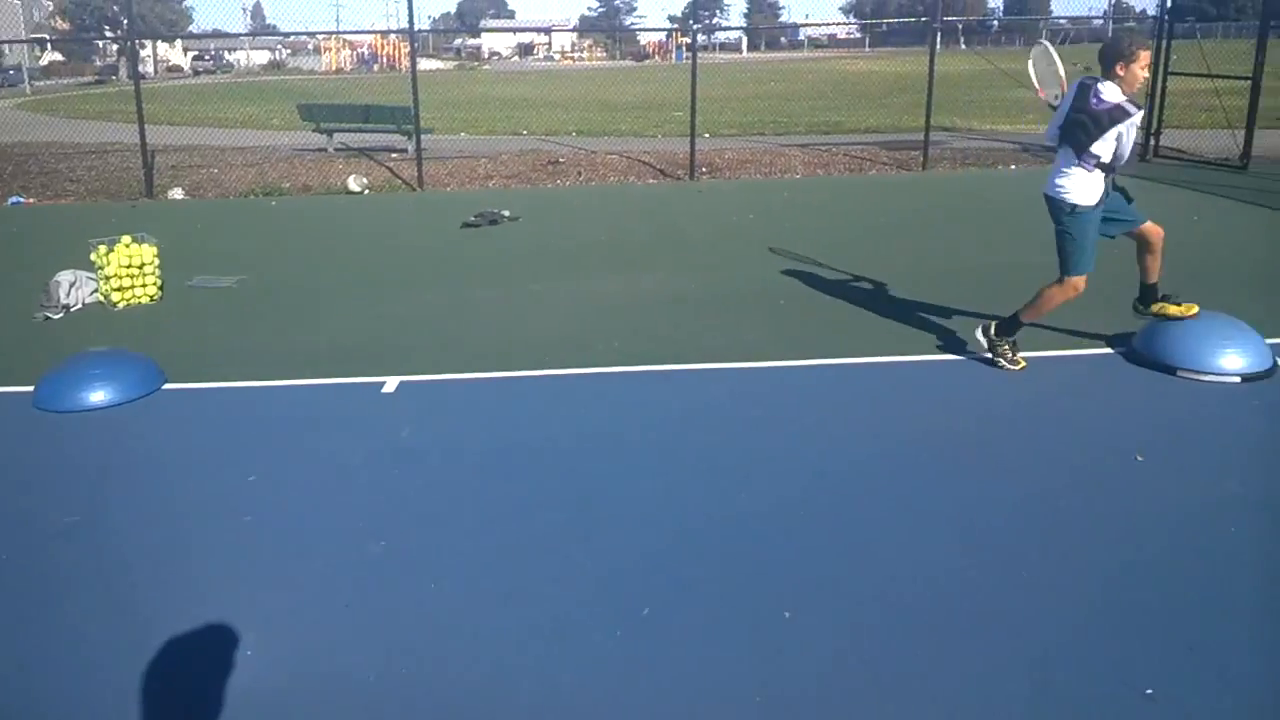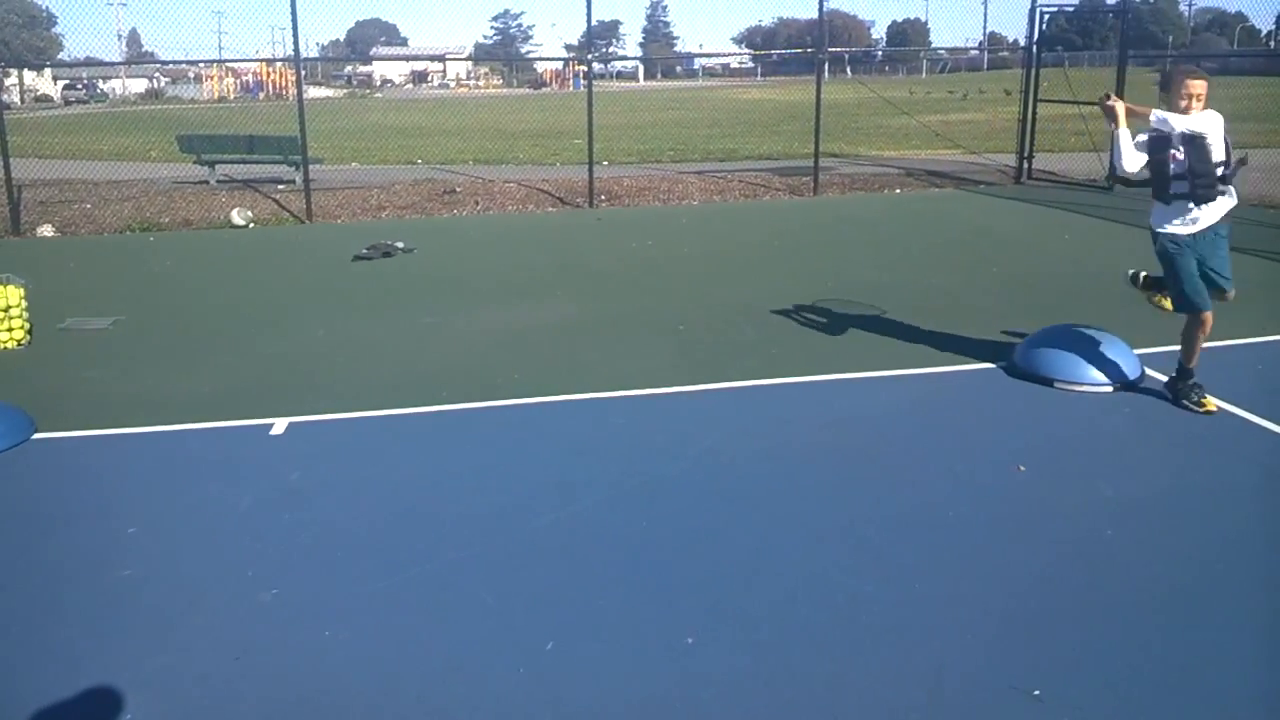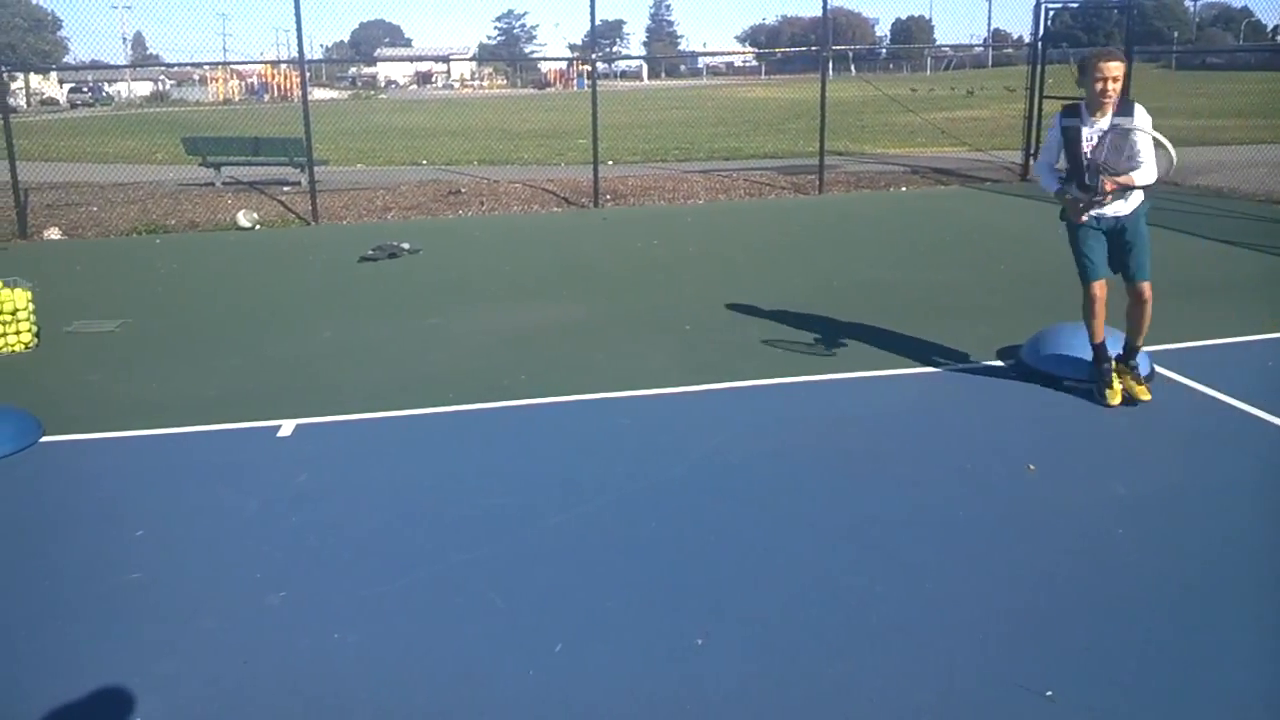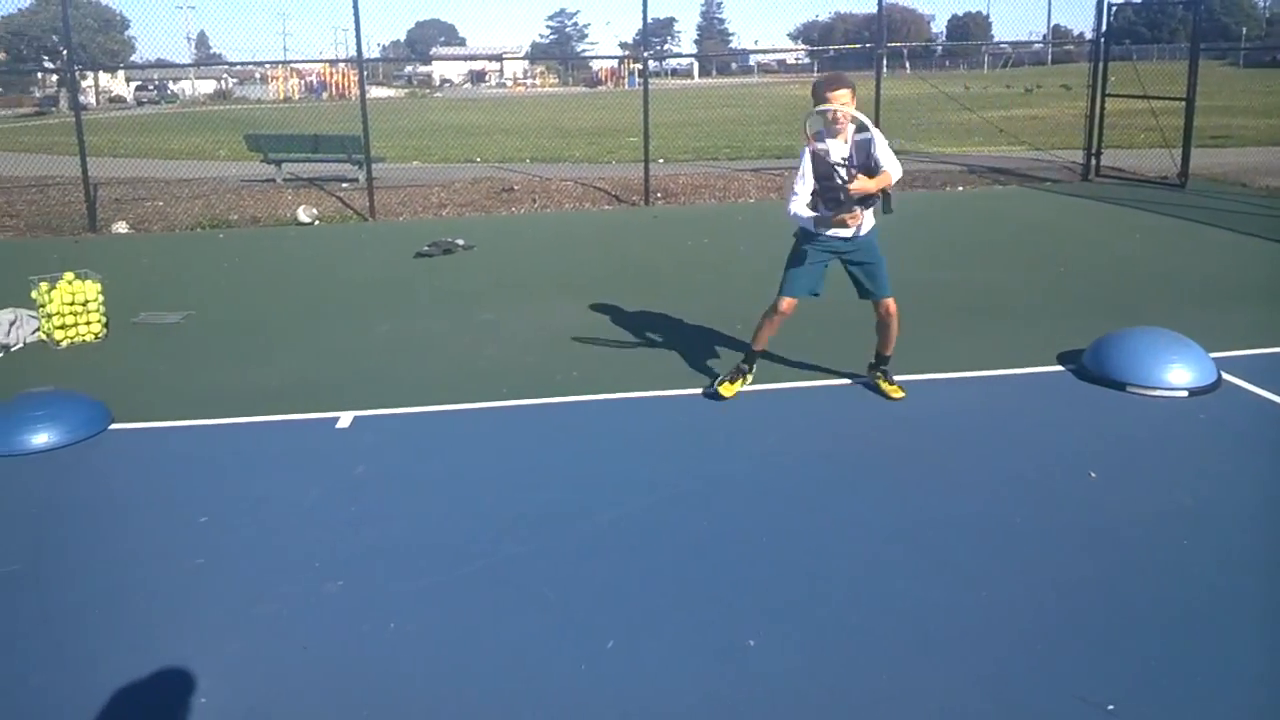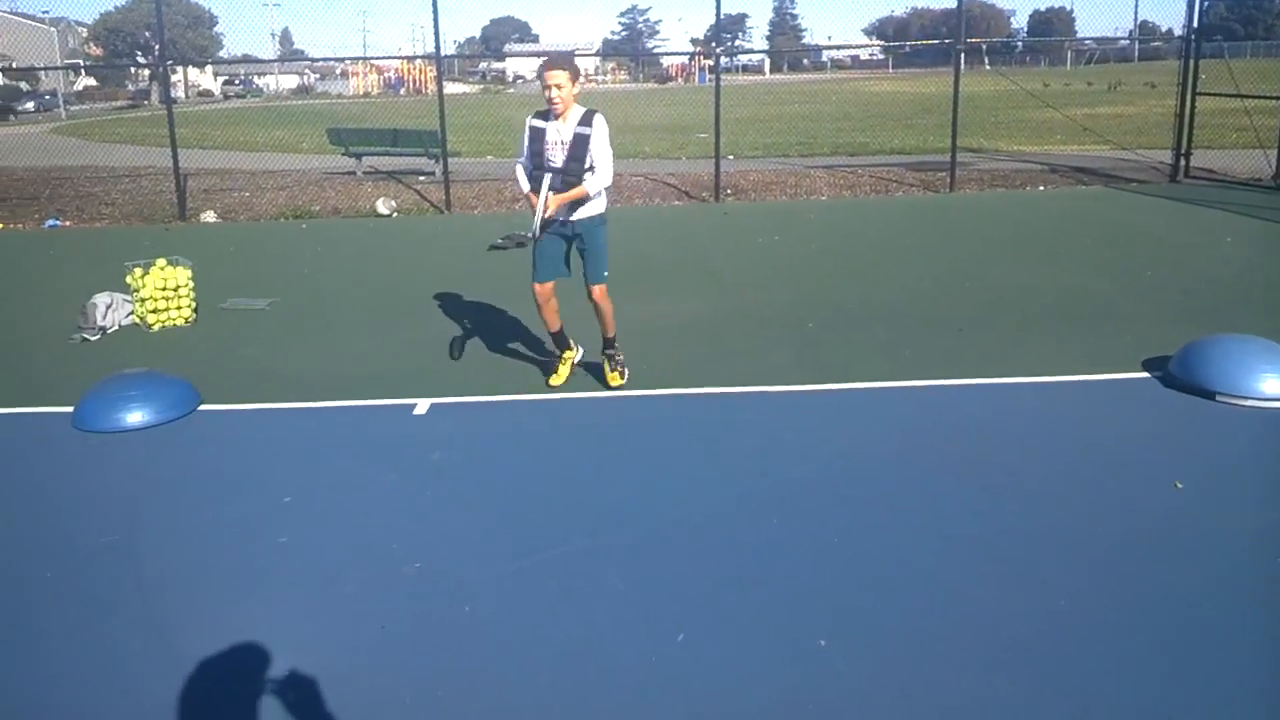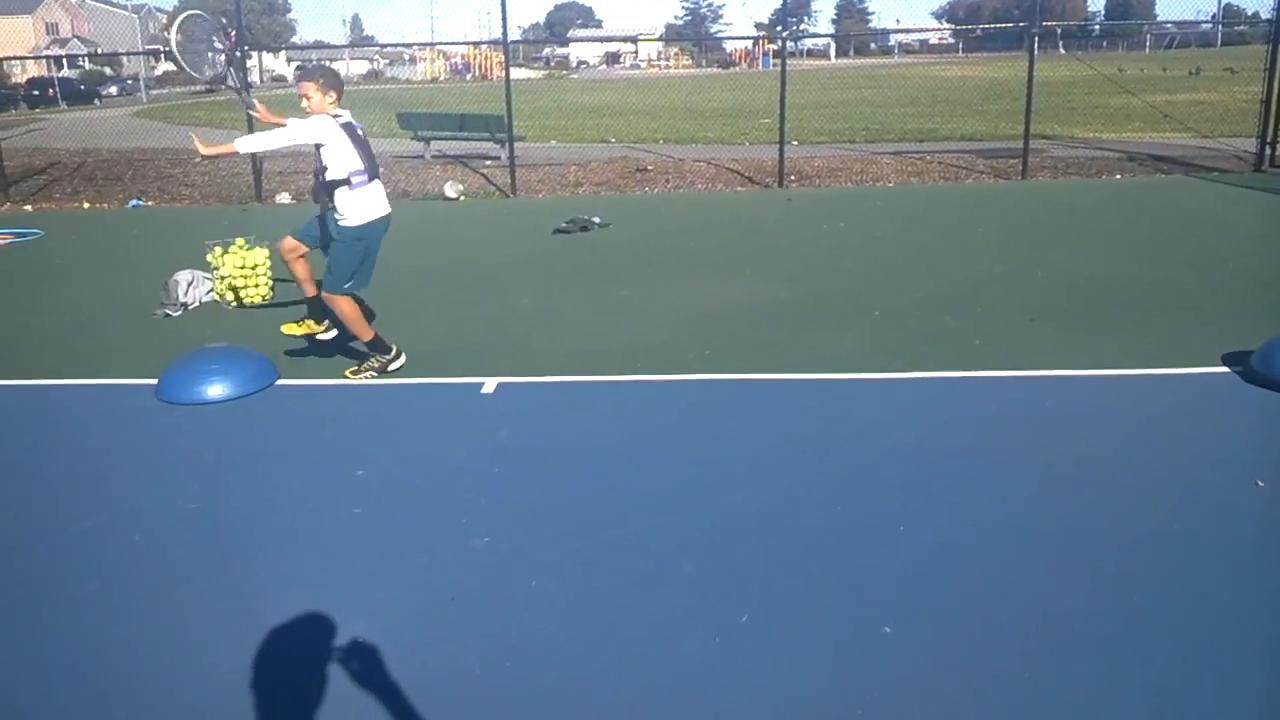
dt=0.7s
person 1, frame 1
left shoulder: (1082, 87)
right shoulder: (1129, 115)
left elbow: (1053, 134)
right elbow: (1119, 156)
left hip: (1093, 192)
right hip: (1075, 199)
left knee: (1153, 235)
right knee: (1073, 283)
left ankle: (1149, 300)
right ankle: (1000, 333)
person 1, frame 2
left shoulder: (1212, 122)
right shoulder: (1150, 139)
left elbow: (1179, 123)
right elbow: (1128, 166)
left wrist: (1129, 108)
right wrist: (1119, 122)
left hip: (1213, 225)
right hip: (1174, 234)
left knee: (1223, 293)
right knee: (1203, 316)
left ankle: (1150, 281)
right ankle: (1183, 380)
person 1, frame 3
left shoulder: (1135, 115)
right shoulder: (1065, 119)
left elbow: (1147, 171)
right elbow: (1044, 167)
left wrist: (1117, 182)
right wrist: (1065, 197)
left hip: (1128, 213)
right hip: (1084, 215)
left knee: (1142, 293)
right knee: (1096, 291)
left ankle: (1128, 361)
right ankle: (1102, 365)
person 1, frame 4
left shoulder: (868, 134)
right shoulder: (813, 147)
left elbow: (893, 169)
right elbow: (799, 208)
left wrist: (871, 185)
right wrist: (832, 218)
left hip: (860, 236)
right hip: (820, 235)
left knee: (888, 308)
right knee: (784, 306)
left ankle: (881, 368)
right ankle: (746, 366)
person 1, frame 5
left shoulder: (594, 122)
right shoulder: (535, 123)
left elbow: (603, 176)
right elbow: (524, 165)
left wrist: (562, 199)
right wrist: (532, 195)
left hip: (588, 218)
right hip: (548, 219)
left knee: (597, 292)
right knee: (542, 290)
left ankle: (611, 352)
right ankle: (566, 350)
person 1, frame 6
left shoulder: (320, 127)
right shoulder: (337, 121)
left elbow: (264, 142)
left wrist: (212, 150)
right wrist: (275, 120)
left hip: (362, 222)
right hip: (346, 214)
left knee: (333, 295)
right knee: (288, 248)
left ankle: (384, 354)
right ankle: (319, 320)
